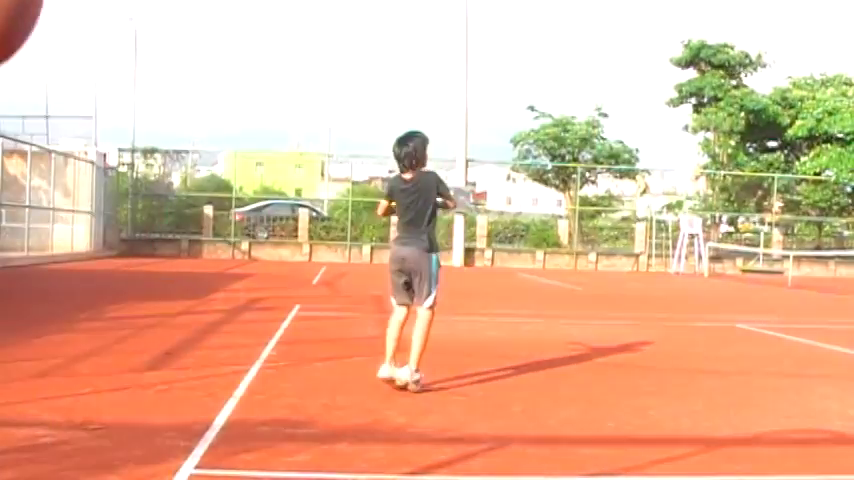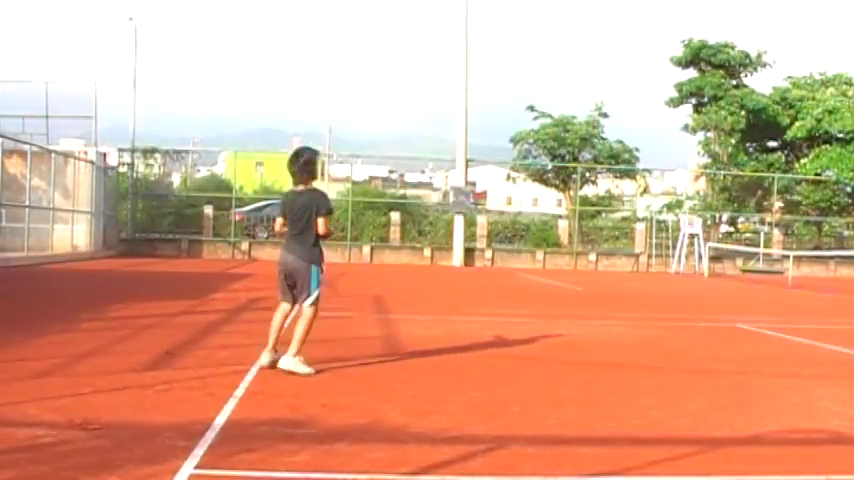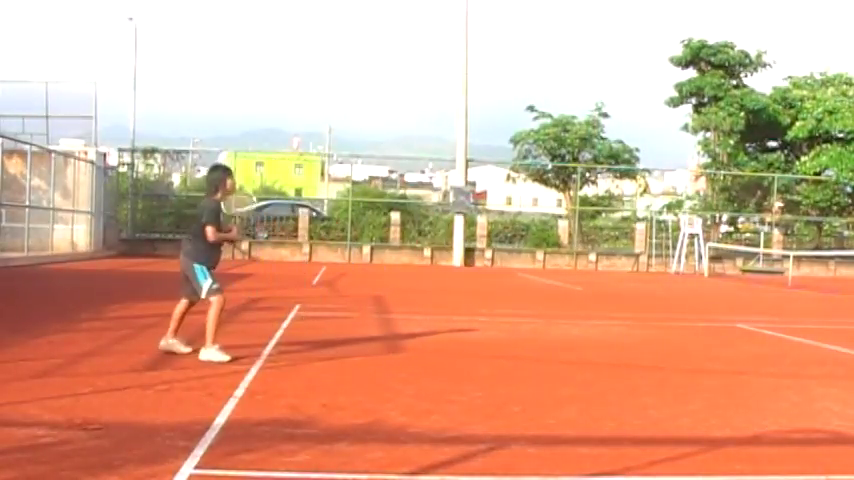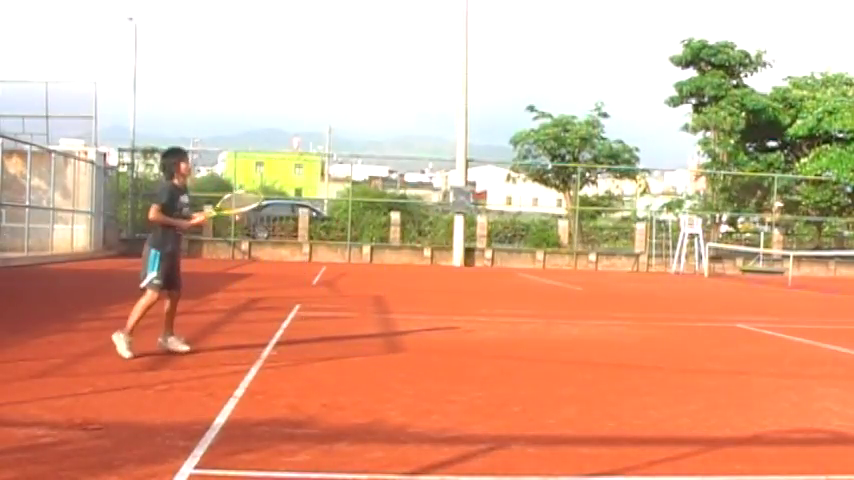
dt=0.7s
person 1, frame 1
left shoulder: (394, 184)
right shoulder: (431, 179)
left elbow: (381, 212)
right elbow: (451, 204)
left hip: (399, 251)
right hip: (423, 253)
left knee: (400, 309)
right knee: (425, 311)
left ankle: (389, 365)
right ankle: (410, 369)
person 1, frame 2
left shoulder: (287, 197)
right shoulder: (319, 197)
left elbow: (278, 228)
right elbow: (322, 230)
right wrist: (330, 232)
left hip: (286, 256)
right hip: (307, 260)
left knee: (286, 304)
right knee: (309, 310)
left ankle: (269, 352)
right ankle: (291, 357)
person 1, frame 3
left shoulder: (211, 204)
right shoulder: (212, 206)
right elbow: (211, 236)
left wrist: (226, 232)
right wrist: (230, 236)
left hip: (195, 259)
right hip: (196, 261)
left knee: (188, 299)
right knee: (217, 300)
left ankle: (169, 338)
right ankle: (210, 348)
person 1, frame 4
left shoulder: (183, 189)
right shoulder: (168, 189)
right elbow: (153, 215)
left wrist: (193, 219)
right wrist: (179, 223)
left hip: (171, 250)
right hip: (158, 250)
left knee: (174, 292)
right knee: (152, 294)
left ankle: (167, 336)
right ankle: (124, 334)
